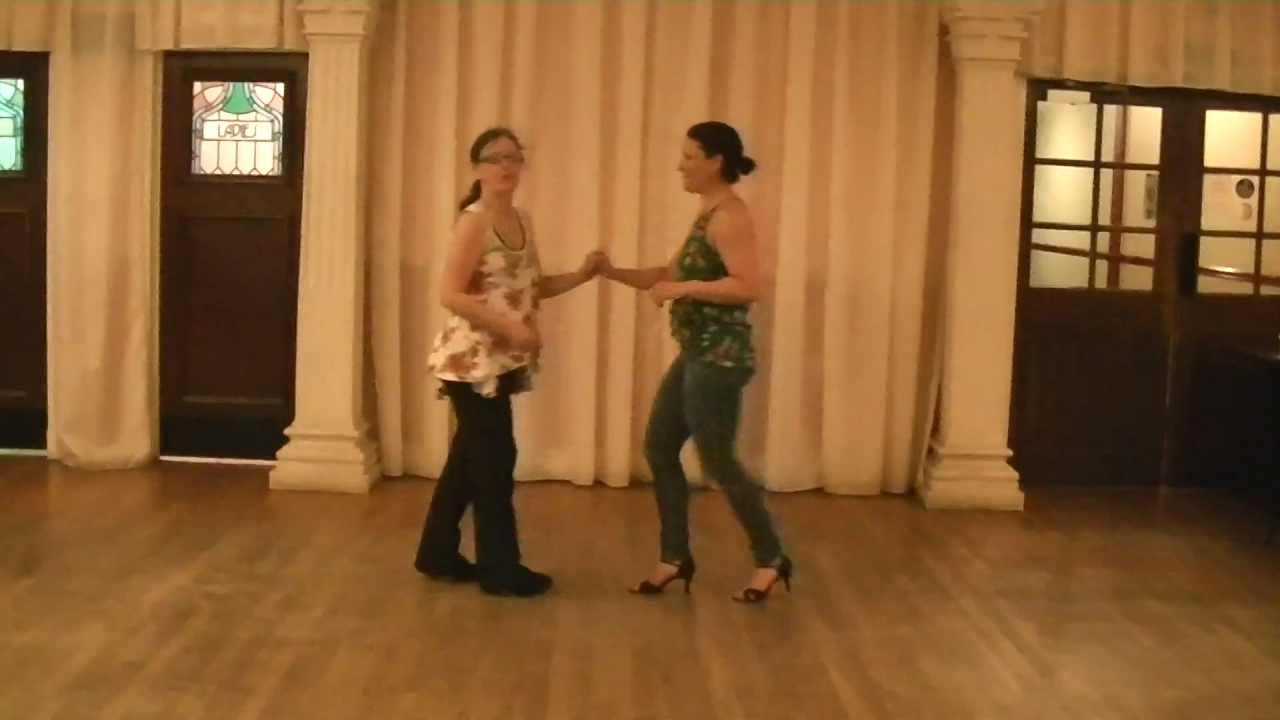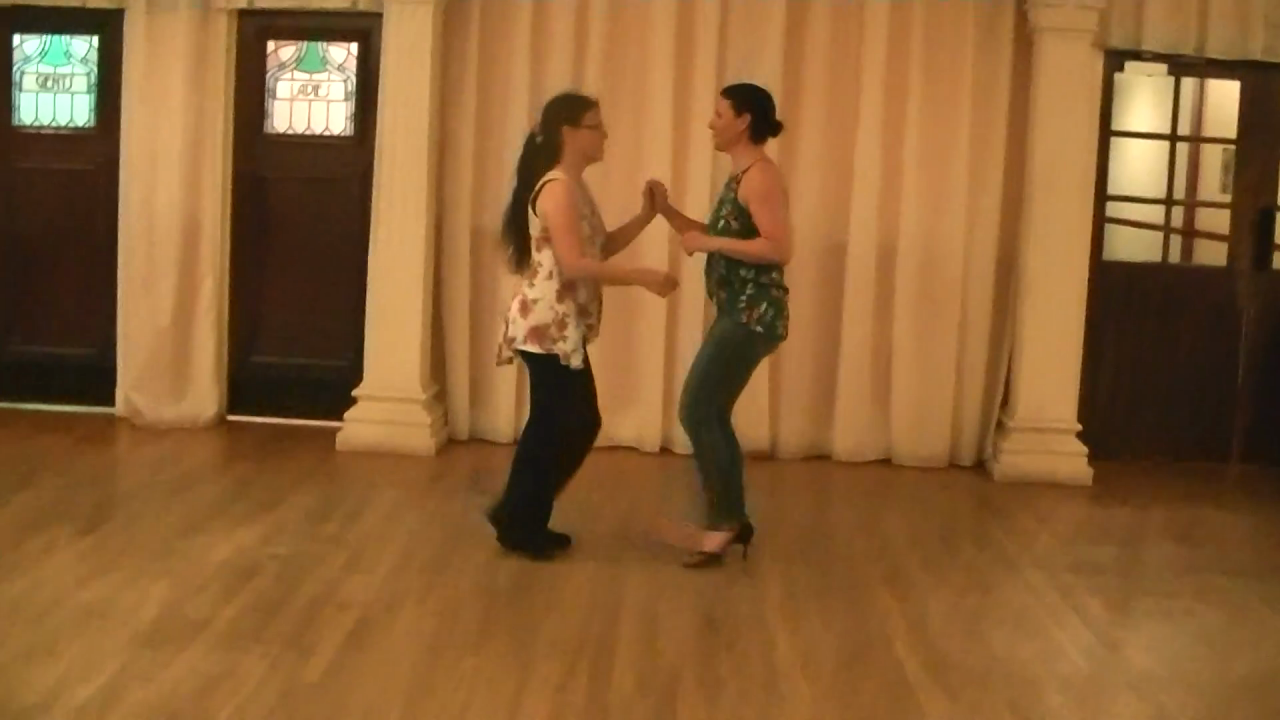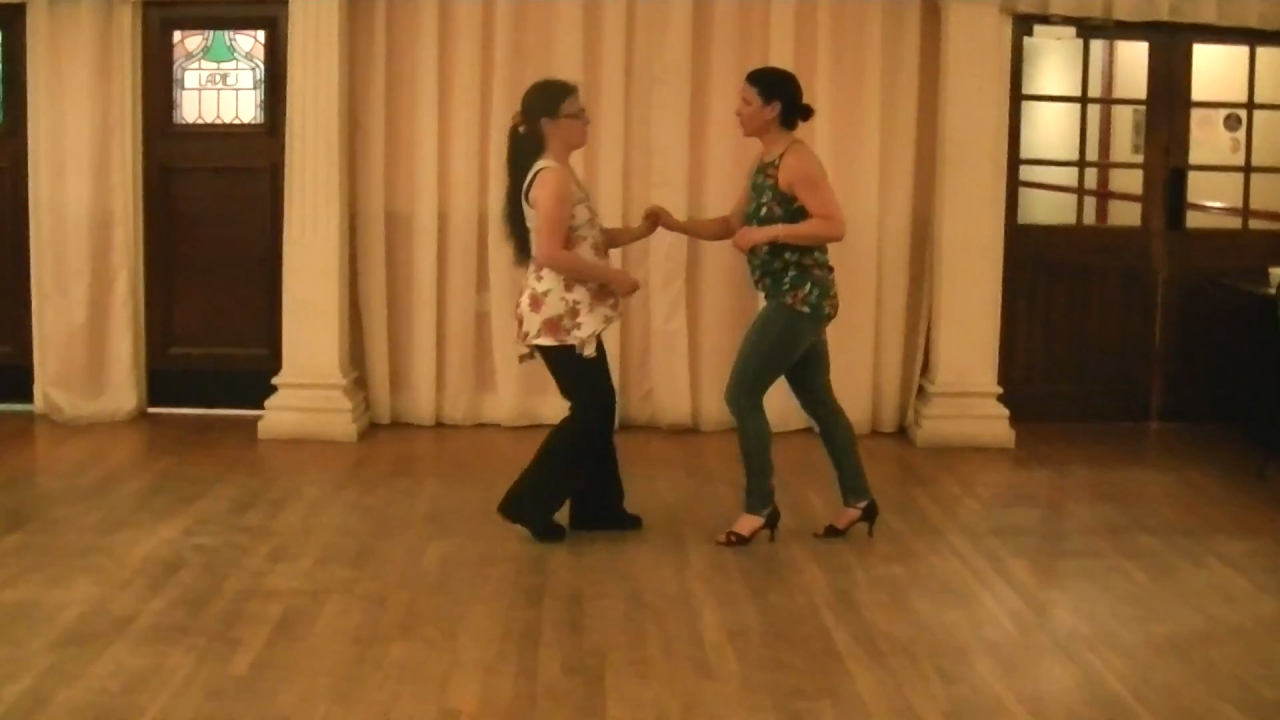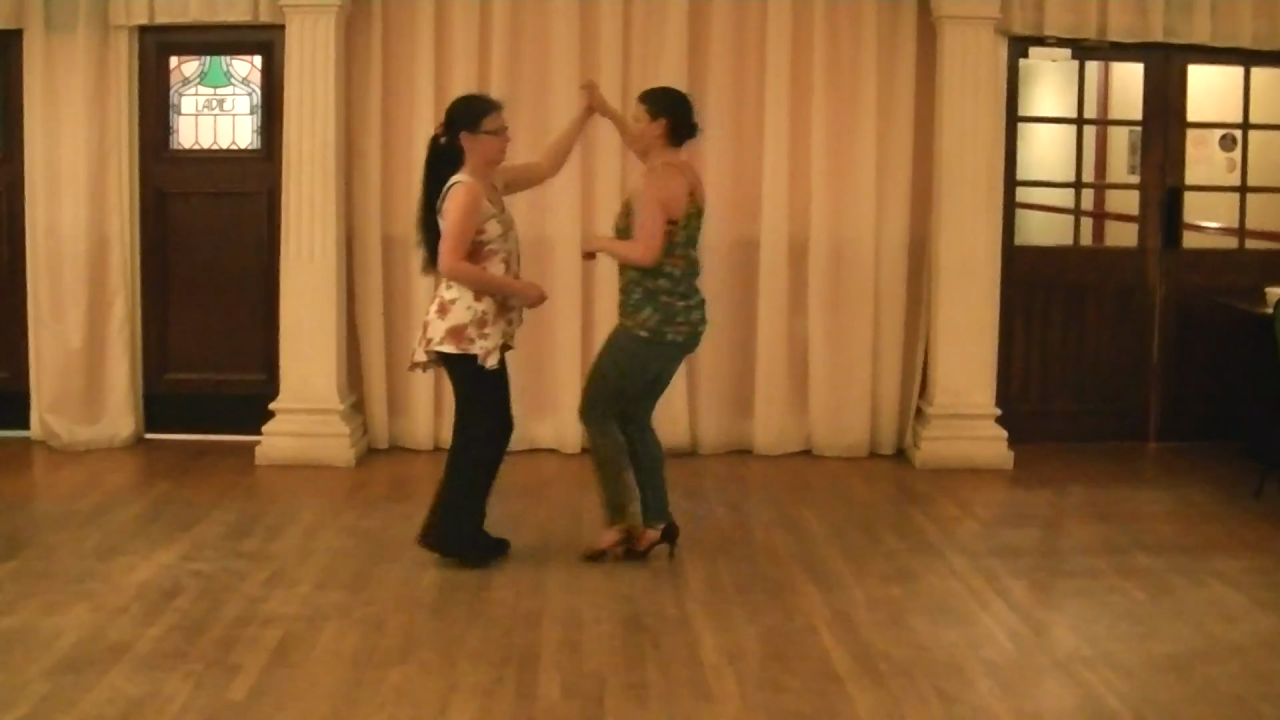
dt=1s
person 1, frame 1
left shoulder: (730, 216)
right shoulder: (709, 215)
left elbow: (749, 286)
right elbow: (671, 273)
left wrist: (683, 288)
right wrist: (613, 273)
left hip: (721, 356)
right hip: (696, 354)
left knee: (717, 462)
right knee: (658, 448)
left ankle: (770, 558)
right ankle: (675, 557)
person 1, frame 2
left shoulder: (761, 177)
right shoulder: (741, 175)
left elbow: (779, 248)
right elbow: (723, 240)
left wrist: (709, 242)
right wrist: (667, 211)
left hip: (753, 316)
right hip: (735, 313)
left knee: (696, 413)
right knee: (711, 417)
left ankle: (721, 521)
right ankle: (732, 521)
person 1, frame 3
left shoulder: (798, 161)
right shoulder: (766, 162)
left elbow: (833, 226)
right elbow: (733, 224)
left wrist: (769, 233)
right wrist: (675, 225)
left hip: (801, 298)
right hip: (791, 299)
left knee: (742, 395)
right knee: (818, 401)
left ankle: (759, 507)
right ankle: (857, 500)
person 1, frame 4
left shoulder: (655, 184)
right shoulder: (683, 175)
left elbow: (646, 253)
left wrist: (601, 243)
right wrist: (607, 113)
left hip: (652, 323)
right hip: (679, 320)
left knee: (596, 413)
right knee: (634, 417)
left ankle: (624, 521)
right ankle: (656, 521)
person 2, frame 1
left shoulder: (522, 221)
right shoulder: (473, 222)
left elbow: (531, 286)
right elbow: (451, 293)
left wrist: (582, 274)
right wrist: (507, 326)
left hip: (503, 359)
right hip: (472, 357)
left knee: (471, 454)
right knee: (495, 457)
left ankle: (439, 551)
right ankle: (501, 568)
person 2, frame 2
left shoulder: (573, 187)
right shoulder: (556, 188)
left elbow: (599, 248)
right elbow: (573, 262)
left wrist: (644, 217)
right wrist: (644, 277)
left hip: (563, 325)
right hip: (548, 325)
left knee: (550, 423)
right knee: (579, 423)
left ankle: (526, 524)
right ankle: (517, 517)
person 2, frame 3
left shoulder: (560, 174)
right shoulder: (550, 178)
left elbow: (585, 239)
right elbow: (550, 254)
left wrist: (638, 232)
right wrist: (612, 276)
left hip: (572, 313)
right hip: (559, 315)
left knee: (596, 407)
right knee: (592, 410)
left ankle: (597, 506)
right ankle: (528, 502)
person 2, frame 4
left shoulder: (491, 181)
right shoulder: (465, 191)
left elbow: (546, 166)
right elbow: (451, 265)
left wrist: (583, 118)
right wrist: (517, 287)
left hip: (481, 328)
right hip: (467, 329)
left knee: (477, 429)
right knee: (491, 428)
left ankle: (457, 531)
right ankle: (450, 531)
